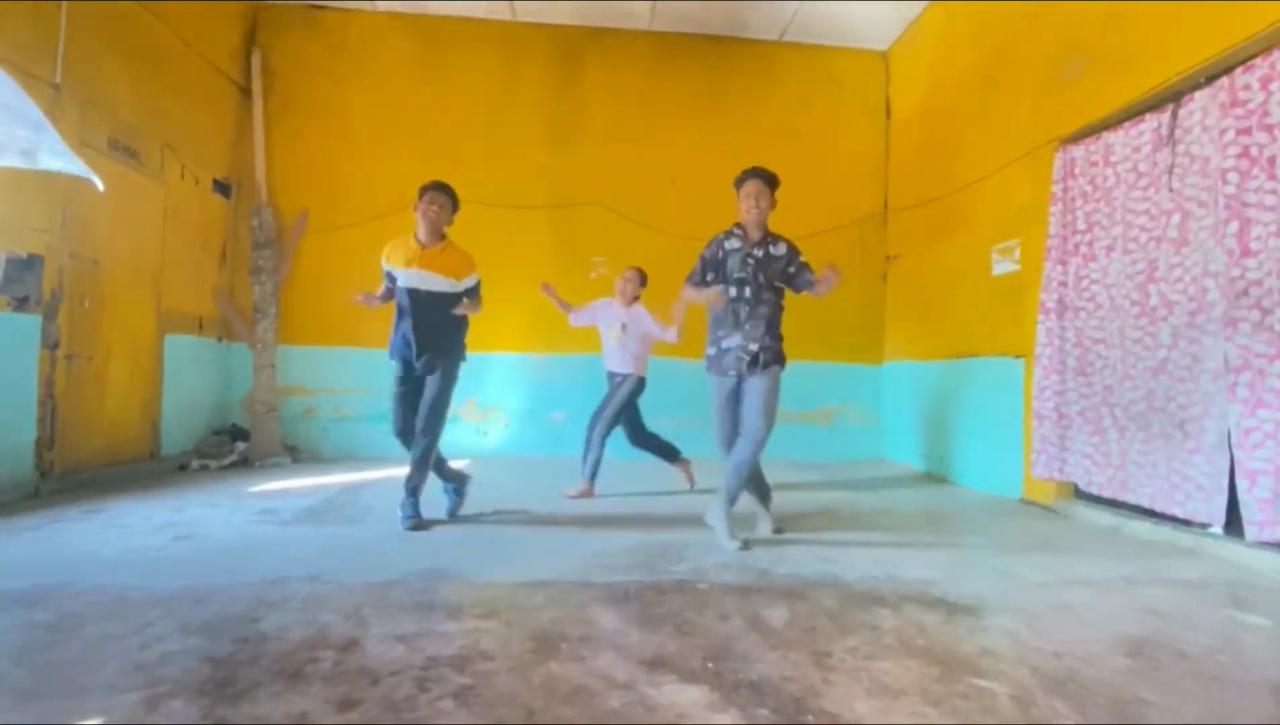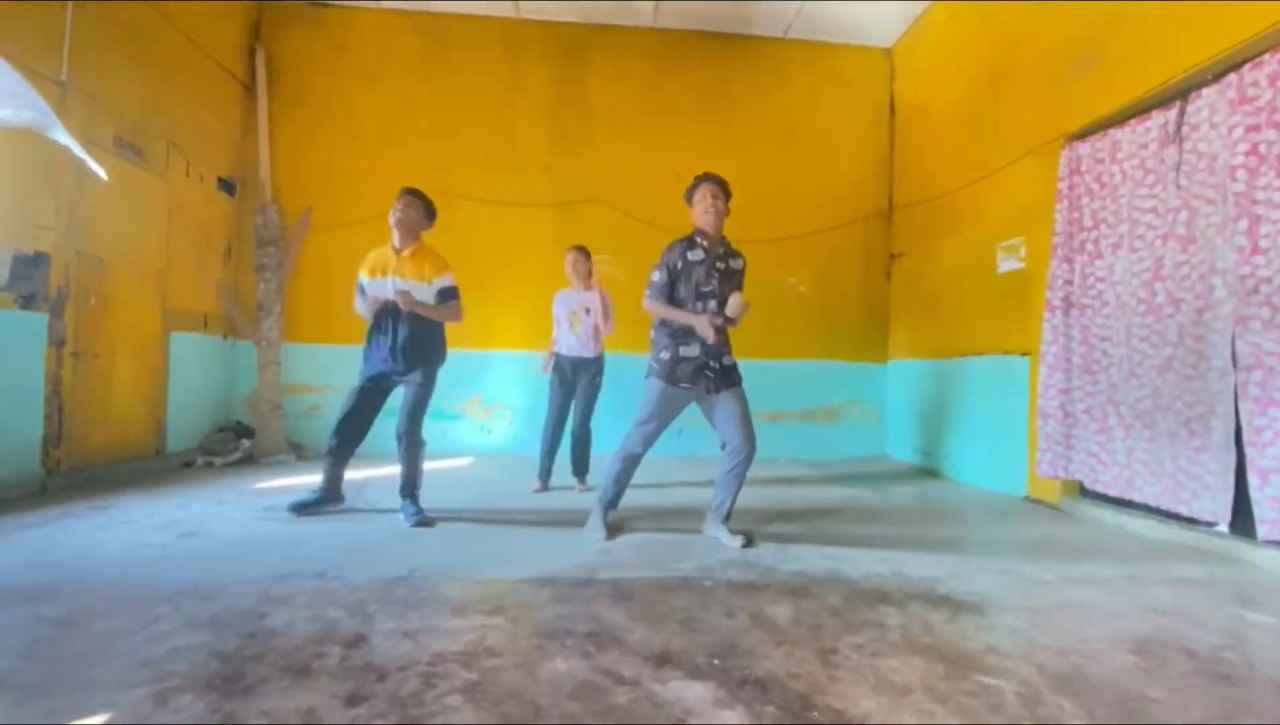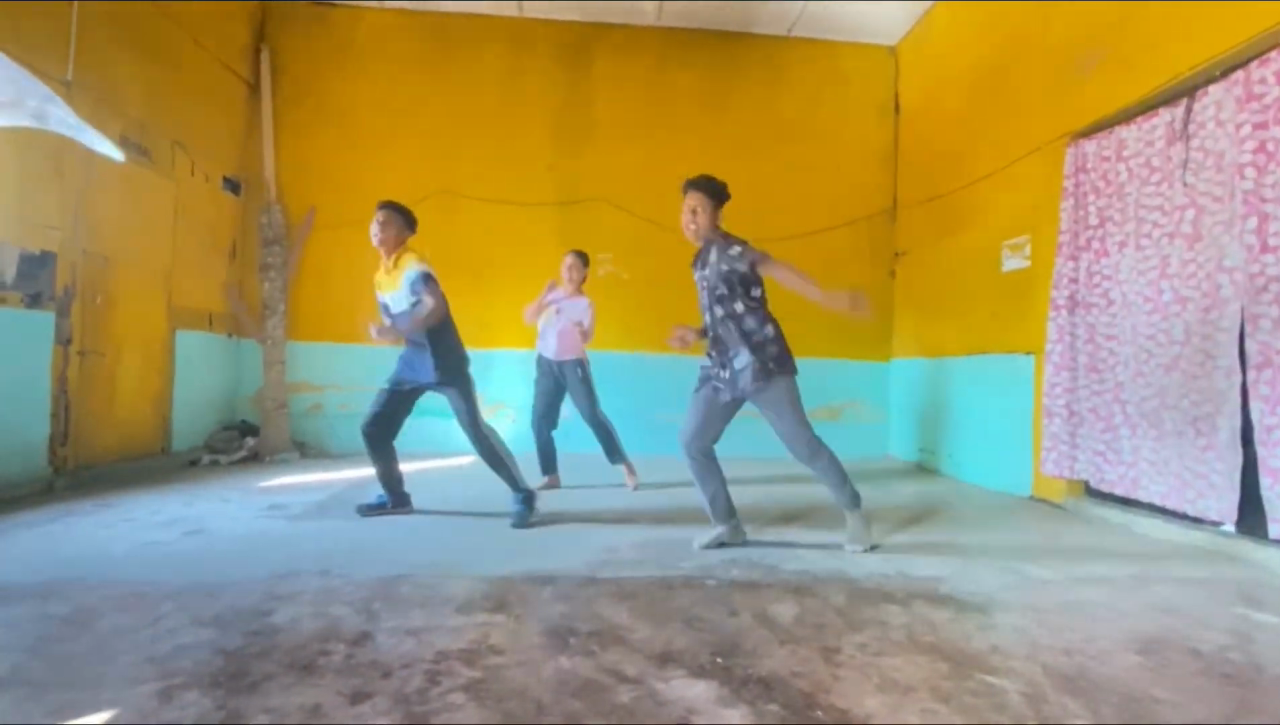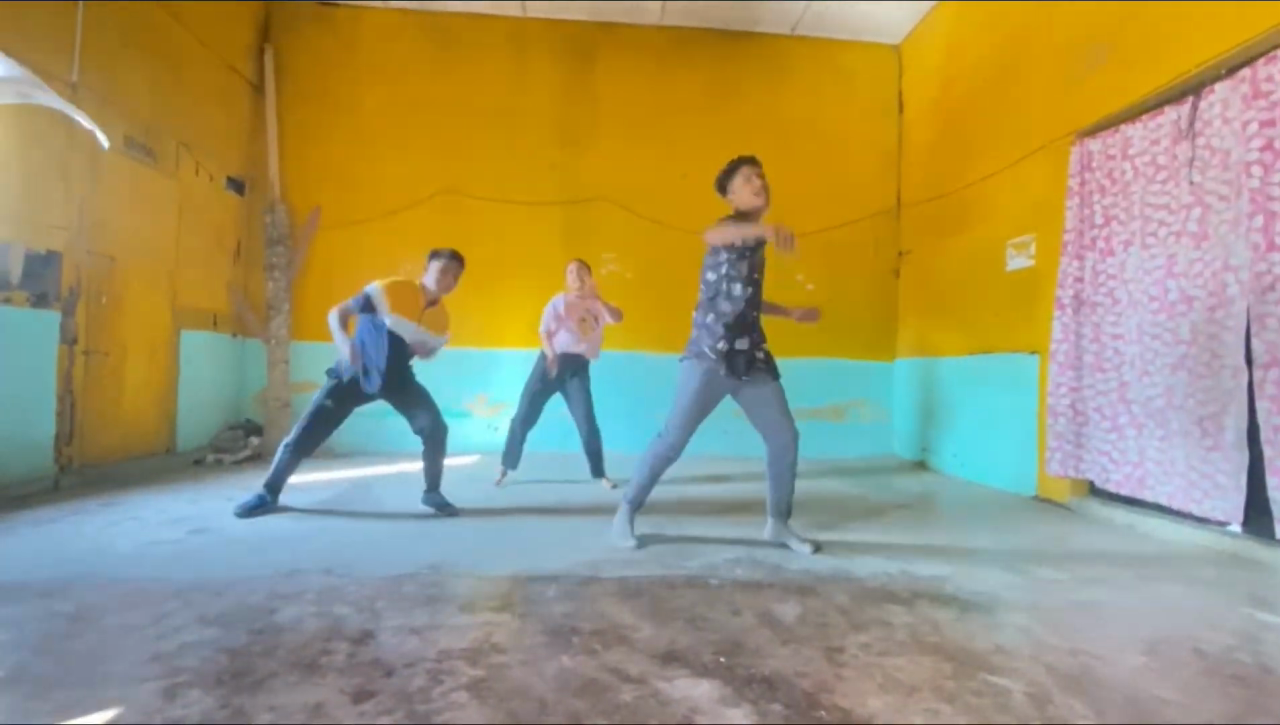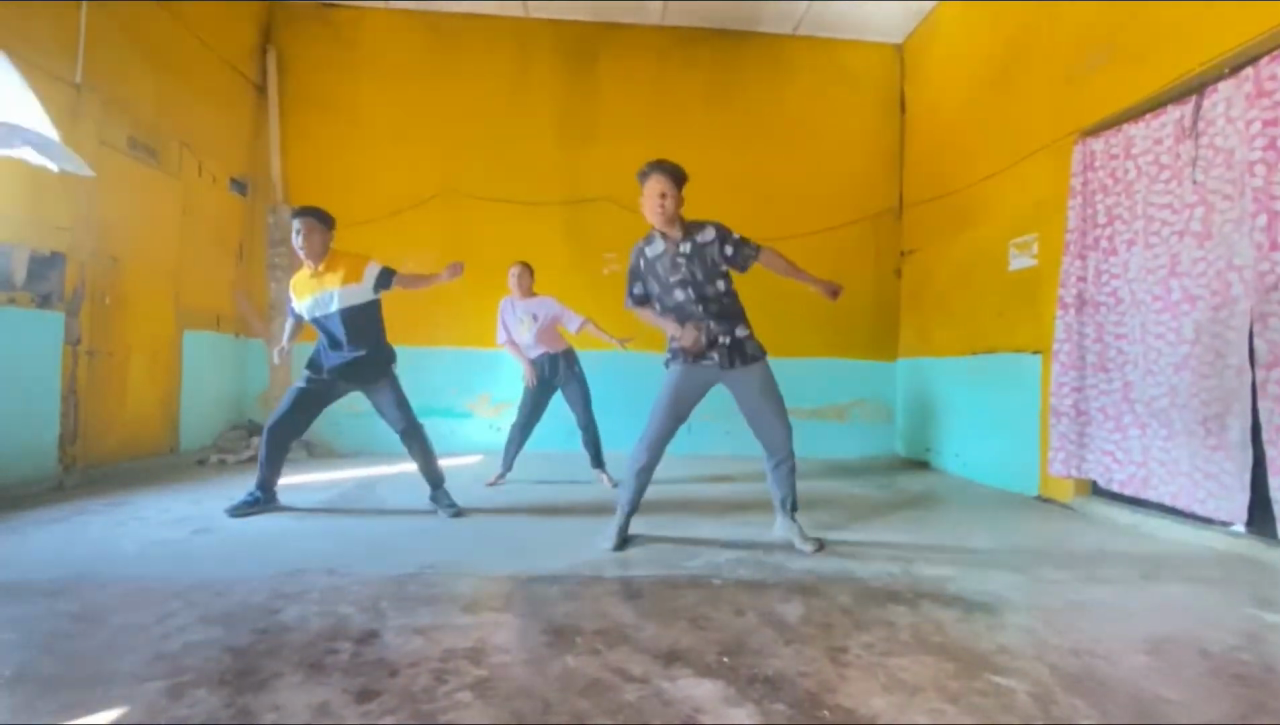
dt=0.5s
person 1, frame 1
left shoulder: (783, 250)
right shoulder: (720, 246)
left elbow: (811, 288)
right elbow: (688, 290)
left wrist: (829, 282)
right wrist: (706, 294)
left hip: (764, 355)
right hip: (725, 353)
left knee: (755, 433)
right knee: (727, 436)
left ankle: (721, 510)
right ankle: (761, 500)
person 1, frame 2
left shoulder: (733, 262)
right shoulder: (679, 253)
right elbow: (651, 305)
left wrist: (733, 314)
right wrist: (693, 320)
left hip: (719, 368)
right hip: (673, 365)
left knee: (742, 445)
right knee: (638, 440)
left ankle: (716, 520)
right ankle: (602, 511)
person 1, frame 3
left shoulder: (728, 251)
right shoulder: (704, 263)
left elbow: (772, 267)
left wrist: (828, 296)
right wrist: (696, 335)
left hip: (763, 365)
right hip: (723, 370)
left knee: (803, 444)
right knee: (693, 442)
left ankle: (852, 511)
right ankle: (726, 524)
person 1, frame 4
left shoulder: (752, 237)
right shoulder: (739, 229)
right elbow: (719, 235)
left wrist: (789, 312)
right wrist: (765, 230)
left hip: (752, 356)
right hip: (711, 356)
left knee: (785, 439)
right knee: (672, 440)
left ankle: (778, 523)
right ankle: (627, 513)
person 1, frame 5
left shoulder: (711, 234)
right shoulder: (644, 253)
left elbow: (761, 256)
right elbow: (638, 305)
left wrist: (813, 282)
right wrist: (676, 329)
left hip: (740, 350)
right hip: (689, 358)
left knee: (779, 437)
right knee: (653, 438)
left ankle: (787, 520)
right ankle: (622, 518)
person 2, frame 1
left shoulder: (461, 260)
right shoulder: (394, 250)
left elbow: (475, 302)
left wrist: (468, 307)
right wrist: (374, 299)
left hip: (444, 356)
right hip: (406, 353)
left knee: (427, 426)
right knee: (403, 427)
left ankle: (411, 500)
right ankle: (453, 479)
person 2, frame 2
left shoulder: (435, 265)
right shoulder: (374, 259)
left elbow: (456, 313)
right elbow: (362, 304)
left wrist: (417, 305)
right wrist: (368, 303)
left hip: (420, 361)
right hip: (380, 359)
left knee: (408, 429)
right knee: (348, 423)
left ankle: (408, 500)
right ankle: (329, 489)
person 2, frame 3
left shoulder: (412, 265)
right shoulder: (381, 275)
left elbow: (436, 306)
left wrist: (401, 333)
right wrist: (385, 330)
left hip: (444, 364)
right hip: (411, 365)
left knee: (476, 431)
right knee: (372, 428)
left ankle: (522, 494)
right ankle: (395, 496)
person 2, frame 4
left shoulder: (438, 316)
right shoulder: (389, 291)
right elbow: (337, 314)
left wrist: (425, 347)
right wrist: (346, 342)
left hip: (397, 380)
right hip: (355, 376)
left knee: (435, 428)
right knee: (302, 437)
left ankle: (432, 492)
right ankle: (268, 493)
person 2, frame 5
left shoulder: (356, 266)
right shoulder: (298, 283)
left elbow: (400, 281)
right elbow: (295, 319)
left wrist: (440, 277)
right wrist: (285, 343)
left hip: (371, 366)
right hip: (327, 368)
left knee: (407, 426)
right knee: (277, 426)
left ankle: (437, 490)
right ankle: (264, 493)
person 3, frame 1
left shoulder: (640, 315)
right shoulder: (604, 306)
left elbow: (670, 335)
right elbow: (573, 315)
left wrist: (677, 318)
right wrist: (552, 295)
left hip: (630, 379)
right hip: (614, 377)
left knee: (597, 426)
right knee: (637, 434)
left ankle: (588, 484)
right ankle: (681, 462)
person 3, frame 2
left shoulder: (599, 297)
right shoulder: (560, 297)
left elbow: (606, 330)
left wrist: (600, 297)
right wrist: (549, 354)
left hip: (590, 363)
right hip: (563, 363)
left knee: (581, 423)
right knee: (553, 422)
left ankle: (581, 477)
right ankle: (543, 477)
person 3, frame 3
left shoulder: (584, 303)
right shoulder: (553, 294)
left elbow: (585, 338)
right elbow: (529, 318)
left wrist: (581, 330)
right wrist: (543, 297)
left hip: (573, 364)
right hip: (546, 364)
left knee: (593, 415)
right knee: (540, 422)
left ankle: (624, 464)
right ankle: (552, 475)
person 3, frame 4
left shoulder: (597, 302)
right shoulder: (558, 301)
left elbow: (617, 318)
right elbow: (544, 331)
left wrist: (595, 296)
right wrist: (551, 353)
left hip: (578, 367)
right hip: (552, 363)
left knee: (587, 424)
right knee: (523, 417)
left ankle: (599, 473)
right ankle: (506, 467)
person 3, frame 5
left shoulder: (547, 303)
right shoulder: (505, 305)
left elbow: (580, 322)
right elbow: (506, 340)
left wrist: (611, 339)
right wrist: (525, 363)
left hip: (563, 362)
right hip: (537, 369)
left knee: (585, 418)
right knee: (522, 422)
left ankle: (599, 468)
right ankle: (504, 470)
